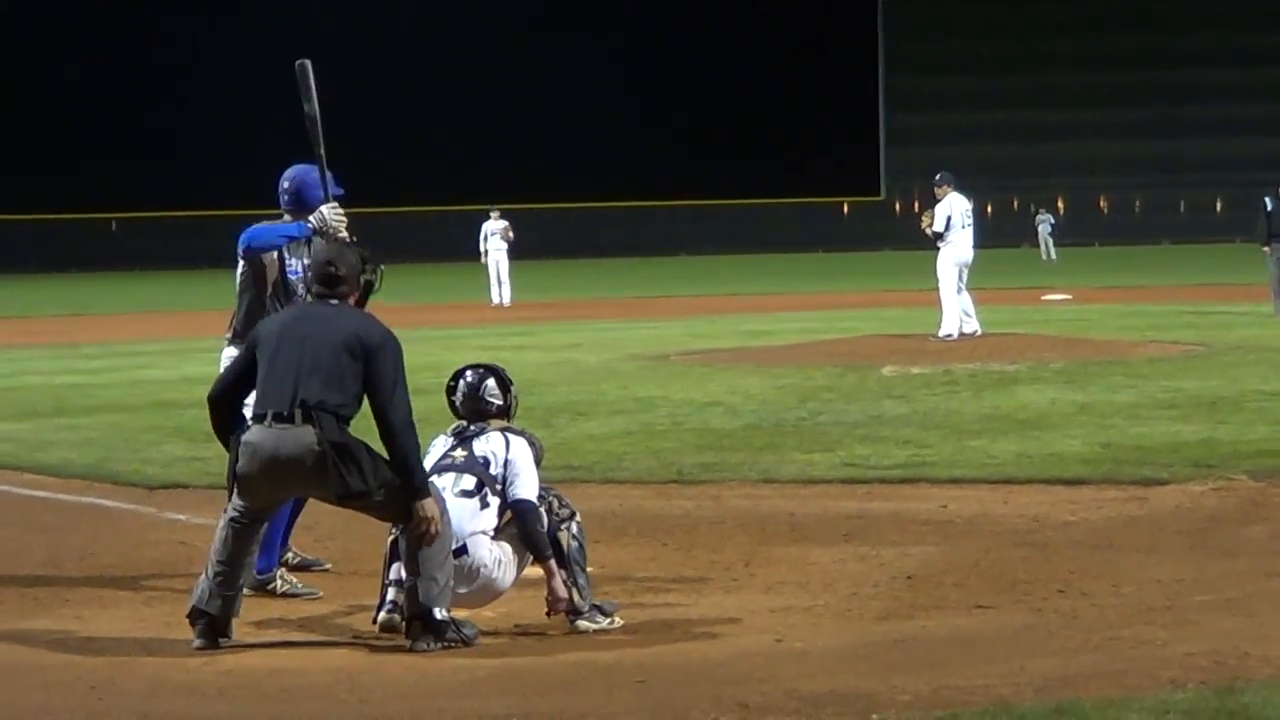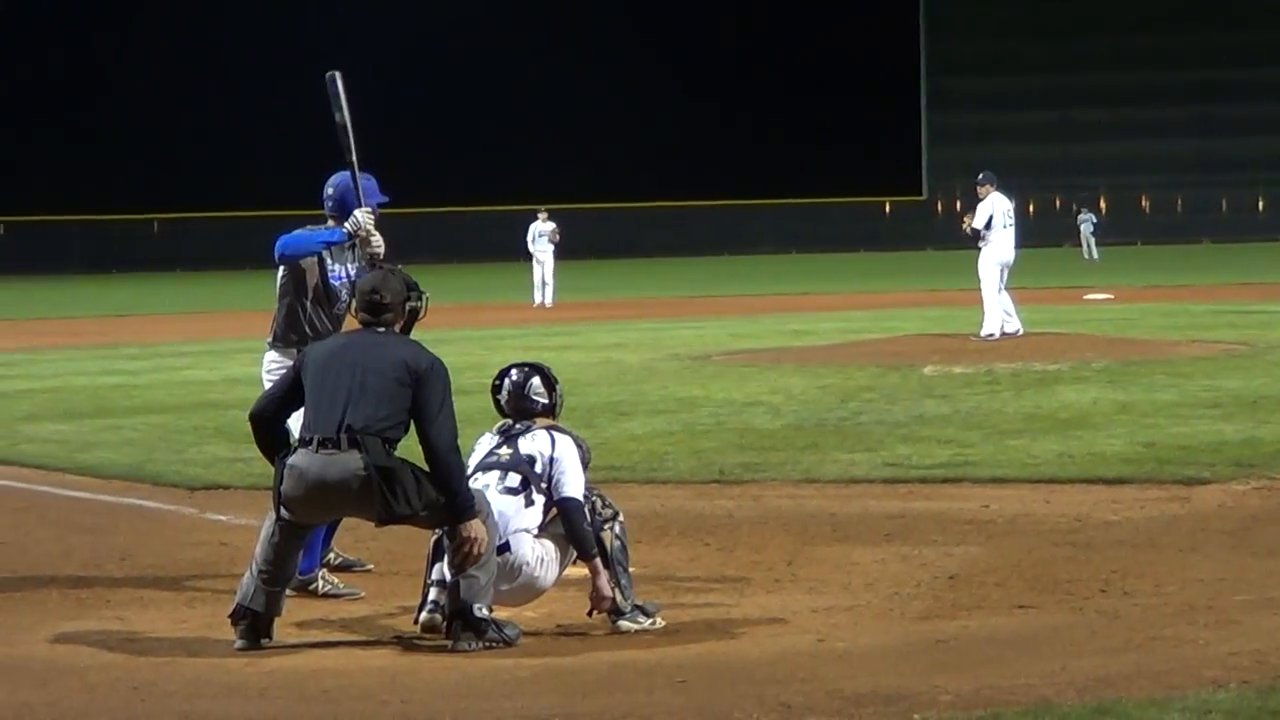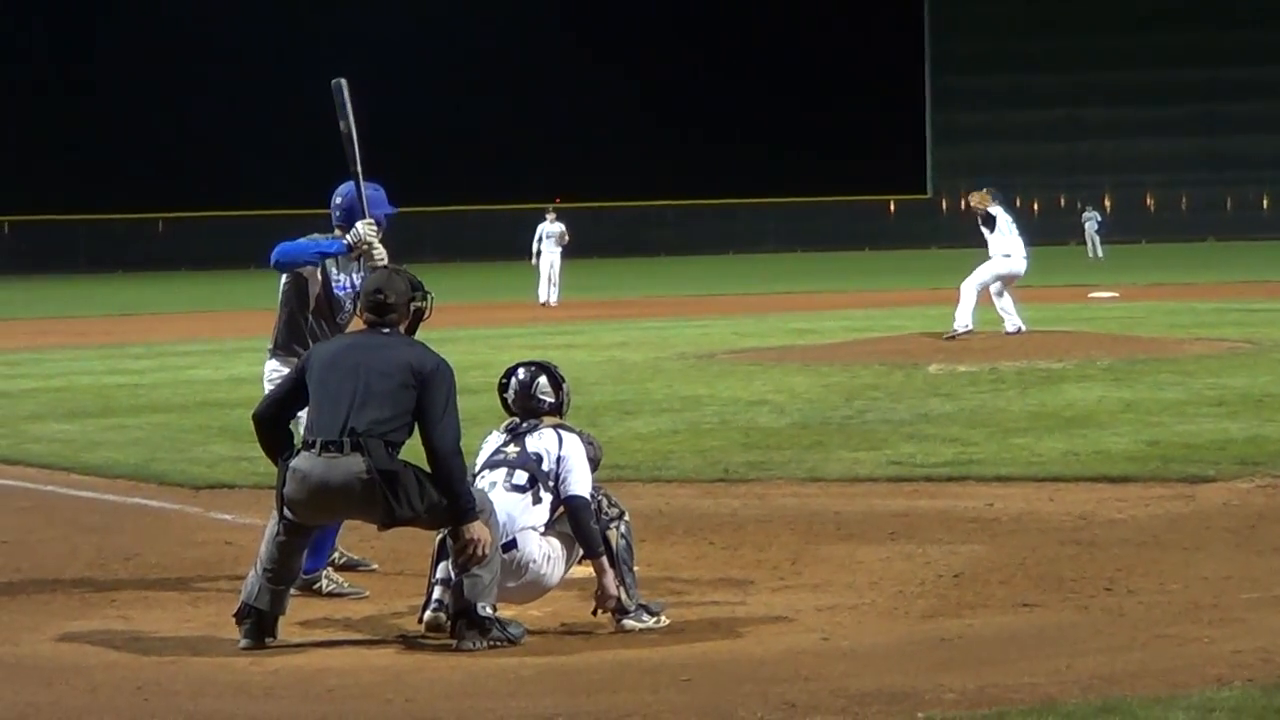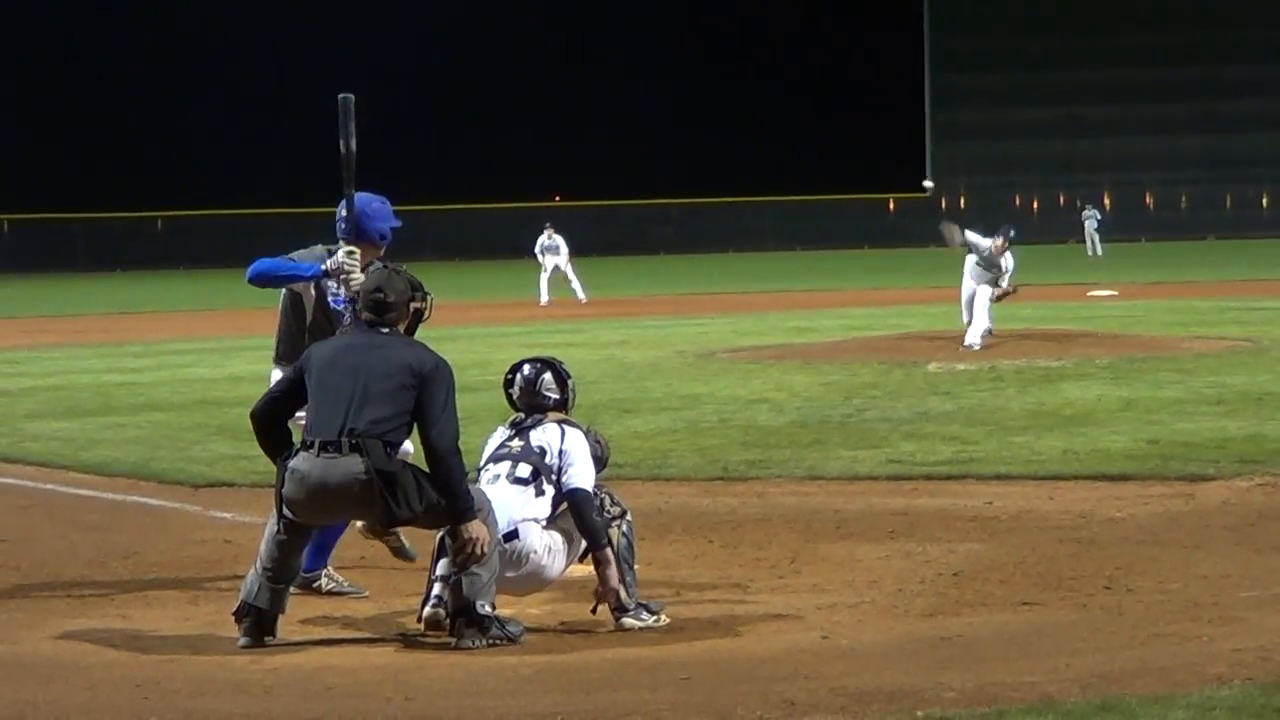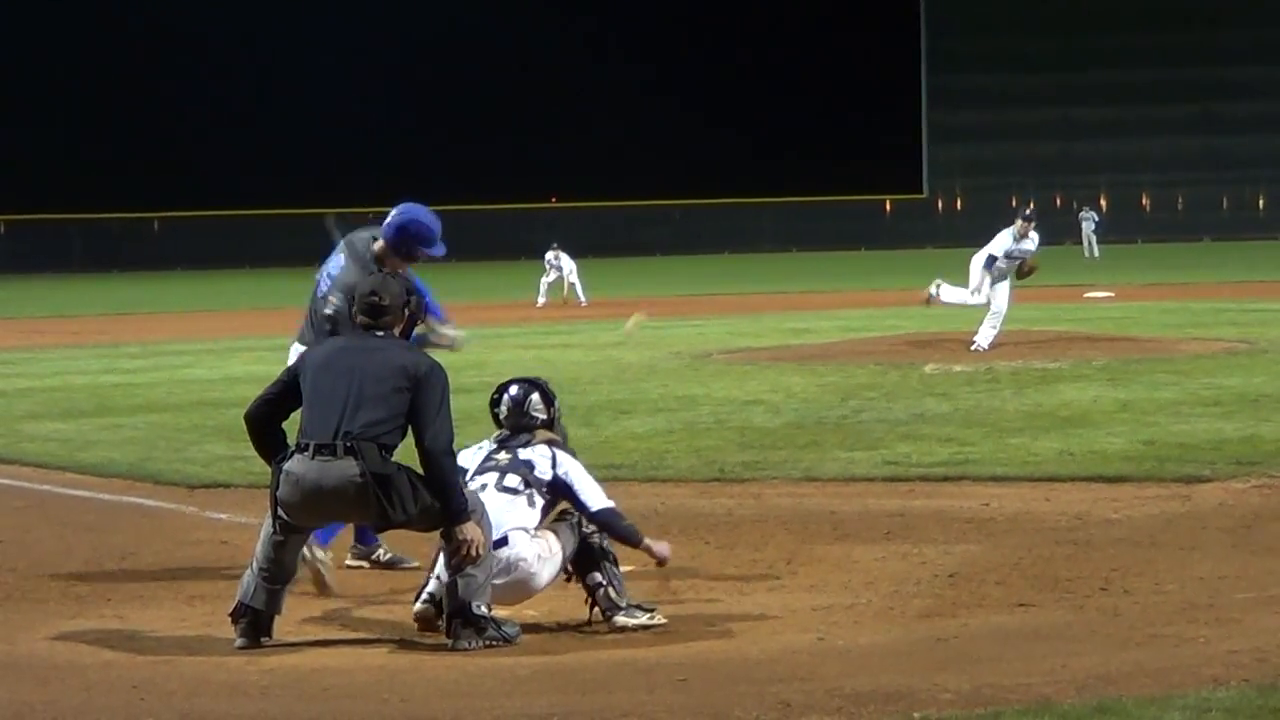
dt=0.5s
person 1, frame 1
left shoulder: (311, 242)
right shoulder: (267, 236)
right elbow: (249, 243)
right wrist: (311, 227)
left ankle: (279, 549)
right ankle: (263, 572)
person 1, frame 2
left shoulder: (354, 246)
right shoulder: (310, 243)
right elbow: (283, 249)
left wrist: (376, 258)
right wrist: (345, 233)
right hip: (292, 366)
left ankle: (321, 550)
right ankle: (305, 573)
person 1, frame 3
left shoulder: (359, 257)
right shoulder: (315, 249)
right elbow: (279, 257)
left wrist: (380, 269)
right wrist: (345, 244)
right hip: (293, 374)
left ankle: (325, 549)
right ankle: (311, 573)
person 1, frame 4
left shoulder: (371, 273)
right shoulder: (312, 261)
right elbow: (256, 272)
left wrist: (360, 292)
right wrist: (323, 272)
left knee: (398, 452)
right ankle: (311, 572)
person 1, frame 5
left shoulder: (366, 240)
right shoulder: (357, 282)
left elbow: (411, 283)
left wrist: (437, 323)
right wrist: (426, 335)
left ankle: (366, 546)
right ankle: (317, 546)
person 2, frame 1
left shoulder: (271, 324)
right shoulder: (373, 333)
left elbow: (221, 397)
right elbow: (394, 418)
left wrist: (241, 451)
right wrist: (419, 492)
left hip: (260, 445)
right hip: (319, 446)
left knee: (242, 514)
right knee: (424, 509)
left ankle: (209, 621)
right ankle: (431, 622)
person 2, frame 2
left shoulder: (318, 350)
right shoulder: (421, 360)
left elbow: (263, 414)
right elbow: (441, 445)
left wrist: (288, 469)
right wrist: (466, 514)
left hip: (304, 475)
right hip: (366, 473)
left knee: (286, 515)
right knee: (476, 509)
left ankle: (251, 620)
right ankle: (472, 621)
person 2, frame 3
left shoulder: (322, 351)
right shoulder: (426, 361)
left elbow: (266, 416)
right elbow: (443, 447)
left wrist: (293, 470)
right wrist: (467, 517)
left hip: (308, 477)
right hip: (370, 477)
left knee: (289, 516)
right knee: (478, 508)
left ankle: (255, 621)
right ankle: (476, 620)
person 2, frame 4
left shoulder: (321, 350)
right shoulder: (426, 361)
left elbow: (264, 414)
right elbow: (442, 446)
left wrist: (292, 469)
right wrist: (466, 517)
left hip: (308, 477)
right hip: (370, 478)
left knee: (288, 515)
right knee: (476, 507)
left ankle: (255, 619)
right ankle: (475, 619)
person 2, frame 5
left shoulder: (317, 353)
right shoulder: (421, 364)
left elbow: (258, 416)
right elbow: (436, 449)
right wrist: (461, 518)
left hip: (302, 481)
right hip: (364, 481)
left knee: (284, 515)
right knee: (470, 511)
left ankle: (251, 620)
right ankle: (471, 620)
person 3, frame 1
left shoulder: (440, 443)
right shoulder: (512, 442)
right elbow: (526, 515)
right wrist: (553, 576)
right hip: (480, 575)
right knee: (554, 507)
left ankle: (393, 606)
right ankle: (581, 610)
person 3, frame 2
left shoulder: (485, 441)
right shoulder: (557, 440)
right elbow: (572, 513)
right wrist: (599, 575)
right hip: (523, 574)
right knee: (599, 508)
left ankle: (435, 606)
right ankle: (624, 610)
person 3, frame 3
left shoulder: (493, 440)
right shoulder: (565, 439)
right elbow: (579, 512)
right wrist: (605, 572)
right hip: (528, 571)
right knee: (604, 507)
left ankle: (439, 605)
right ankle: (628, 609)
person 3, frame 4
left shoulder: (500, 435)
right shoulder: (569, 434)
right elbow: (581, 502)
right wrist: (610, 561)
right hip: (530, 564)
right knee: (607, 506)
left ankle: (438, 603)
right ankle: (627, 608)
person 3, frame 5
left shoulder: (481, 449)
right shoulder: (557, 456)
right elbow: (604, 516)
right wrist: (650, 546)
right hip: (518, 570)
right knee: (582, 522)
left ankle: (431, 601)
right ankle: (617, 608)
